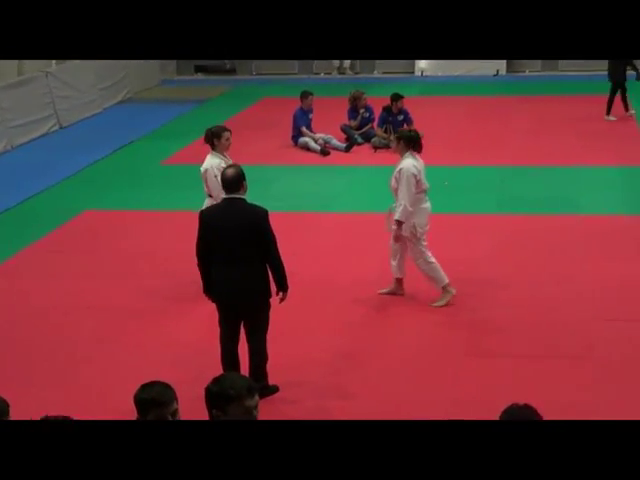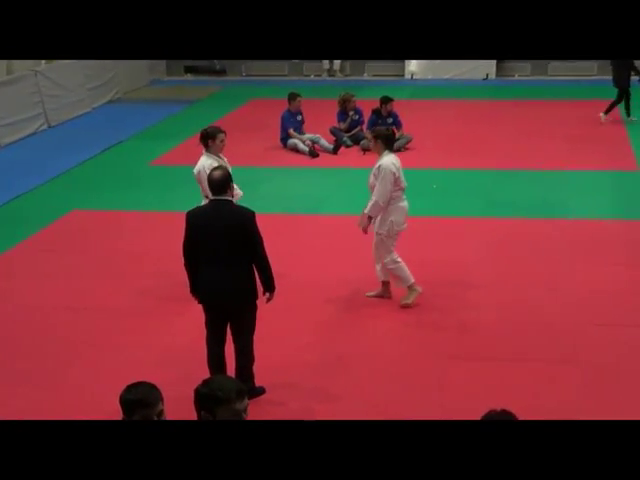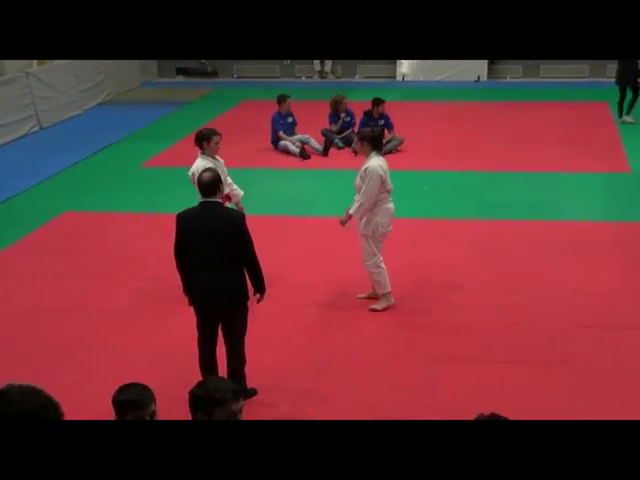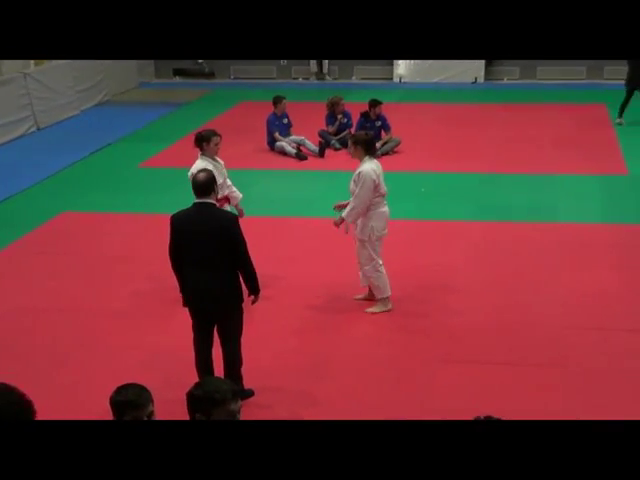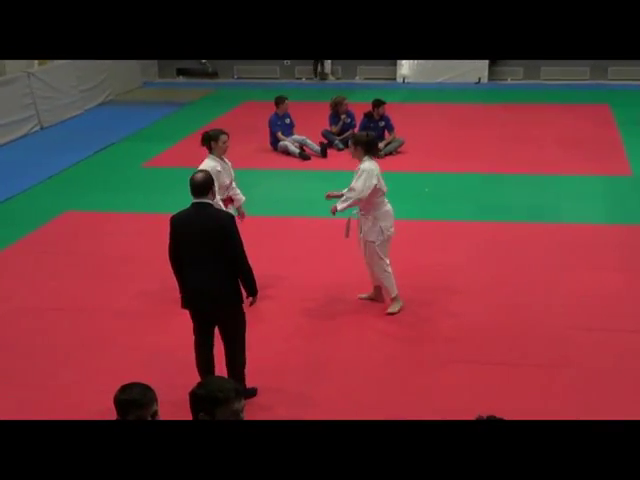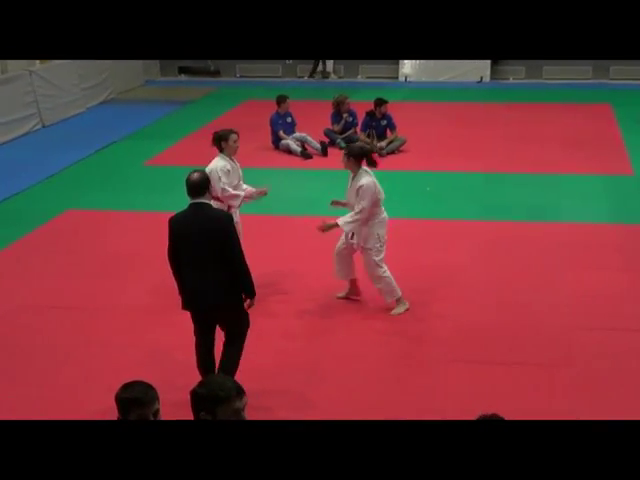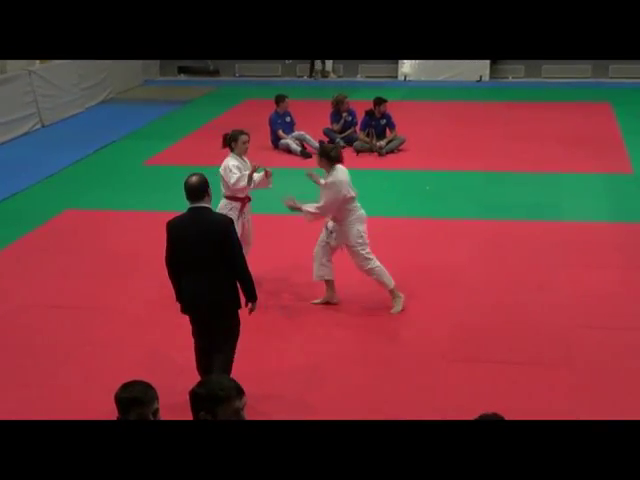
dt=0.2s
person 1, frame 1
left shoulder: (208, 215)
right shoulder: (257, 214)
left elbow: (202, 255)
right elbow: (271, 252)
left wrist: (208, 285)
right wrist: (281, 283)
left hip: (223, 287)
right hip: (254, 287)
left knee: (228, 337)
right knee: (256, 336)
right ankle: (259, 385)
person 1, frame 2
left shoulder: (194, 216)
right shoulder: (244, 215)
left elbow: (189, 256)
right elbow: (258, 254)
left wrist: (195, 286)
right wrist: (268, 284)
left hip: (210, 288)
right hip: (240, 289)
left knee: (214, 338)
right knee: (243, 338)
right ankle: (245, 387)
person 1, frame 3
left shoulder: (184, 218)
right shoulder: (234, 218)
left elbow: (180, 257)
right elbow: (248, 255)
left wrist: (188, 286)
right wrist: (259, 285)
left hip: (201, 291)
right hip: (231, 290)
left knee: (206, 340)
right knee: (234, 340)
right ankle: (237, 388)
person 1, frame 4
left shoulder: (178, 220)
right shoulder: (227, 219)
left elbow: (175, 258)
right elbow: (241, 257)
left wrist: (185, 286)
right wrist: (253, 287)
left hip: (195, 292)
right hip: (225, 292)
left knee: (202, 341)
right knee: (231, 341)
person 1, frame 5
left shoulder: (177, 221)
right shoulder: (224, 219)
left elbow: (175, 259)
right elbow: (238, 258)
left wrist: (186, 286)
right wrist: (251, 289)
left hip: (194, 293)
right hip: (224, 292)
left knee: (203, 341)
right knee: (234, 340)
person 1, frame 6
left shoulder: (176, 222)
right shoulder: (222, 219)
left elbow: (174, 259)
right elbow: (236, 258)
left wrist: (184, 289)
right wrist: (249, 290)
left hip: (194, 293)
right hip: (224, 291)
left knee: (204, 340)
right knee: (237, 334)
person 1, frame 7
left shoulder: (174, 226)
right shoulder: (223, 223)
left elbow: (171, 264)
right elbow: (238, 263)
left wrist: (181, 293)
right wrist: (251, 295)
left hip: (192, 297)
right hip: (221, 296)
left knee: (203, 342)
right knee: (226, 342)
person 2, frame 1
left shoulder: (406, 167)
right shoulder: (413, 159)
left elbow: (406, 200)
left wrist: (398, 225)
left hip: (413, 214)
right hip: (416, 208)
left knee: (421, 255)
right knee: (397, 248)
left ankle: (447, 290)
right ankle: (398, 286)
person 2, frame 2
left shoulder: (385, 165)
right shoulder: (390, 158)
left elbow: (380, 196)
left wrist: (367, 218)
right wrist: (371, 214)
left hip: (391, 212)
right hip: (389, 209)
left knee: (387, 255)
right knee: (379, 251)
left ankle: (412, 288)
right ankle: (385, 289)
person 2, frame 3
left shoulder: (372, 167)
right shoulder: (376, 160)
left elbow: (366, 198)
left wrist: (349, 215)
right wrist: (353, 210)
left hip: (377, 214)
right hip: (376, 211)
left knee: (371, 257)
right knee: (370, 254)
left ankle: (386, 296)
right ankle: (377, 291)
person 2, frame 4
left shoulder: (366, 171)
right shoulder: (371, 163)
left elbow: (360, 201)
left wrist: (343, 218)
right wrist: (347, 204)
left hip: (372, 218)
right hip: (372, 215)
left knee: (371, 261)
right knee: (364, 257)
left ankle: (384, 301)
right ankle: (373, 293)
person 2, frame 5
left shoulder: (366, 169)
right shoulder: (367, 165)
left elbow: (357, 194)
left wrist: (339, 206)
right wrist: (340, 194)
left hip: (378, 219)
right hip: (371, 216)
left knee: (379, 260)
right knee: (370, 258)
left ankle: (395, 299)
right ankle: (377, 292)
person 2, frame 6
left shoulder: (366, 183)
right shoulder: (357, 174)
left elbow: (359, 213)
left wrist: (334, 224)
right wrist: (346, 203)
left hip: (373, 225)
right hip: (360, 223)
left knee: (375, 267)
right knee: (342, 252)
left ankle: (400, 301)
right ankle: (353, 289)
person 2, frame 7
left shoulder: (336, 180)
right shoulder: (336, 170)
left elbow: (323, 209)
left wrist: (299, 208)
right wrist: (318, 181)
left hip: (351, 222)
right hip: (338, 220)
left knee: (365, 260)
right knee: (321, 253)
left ankle: (396, 295)
right ankle: (330, 294)
